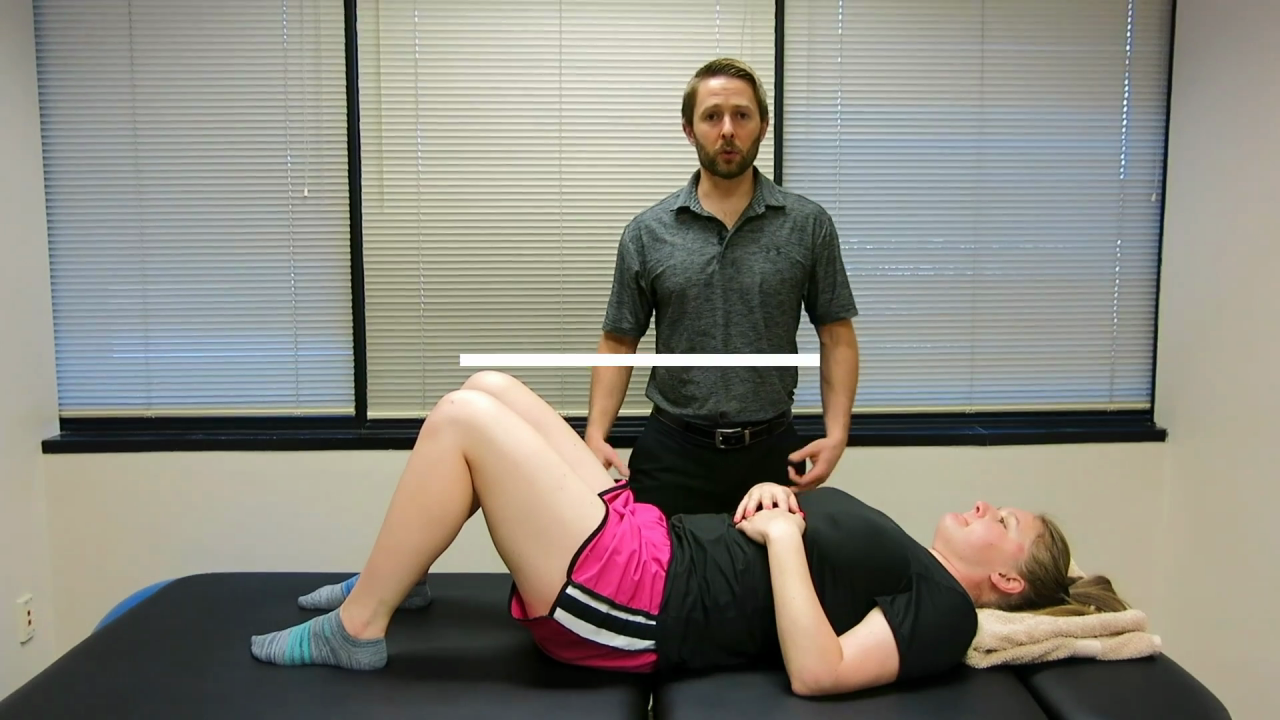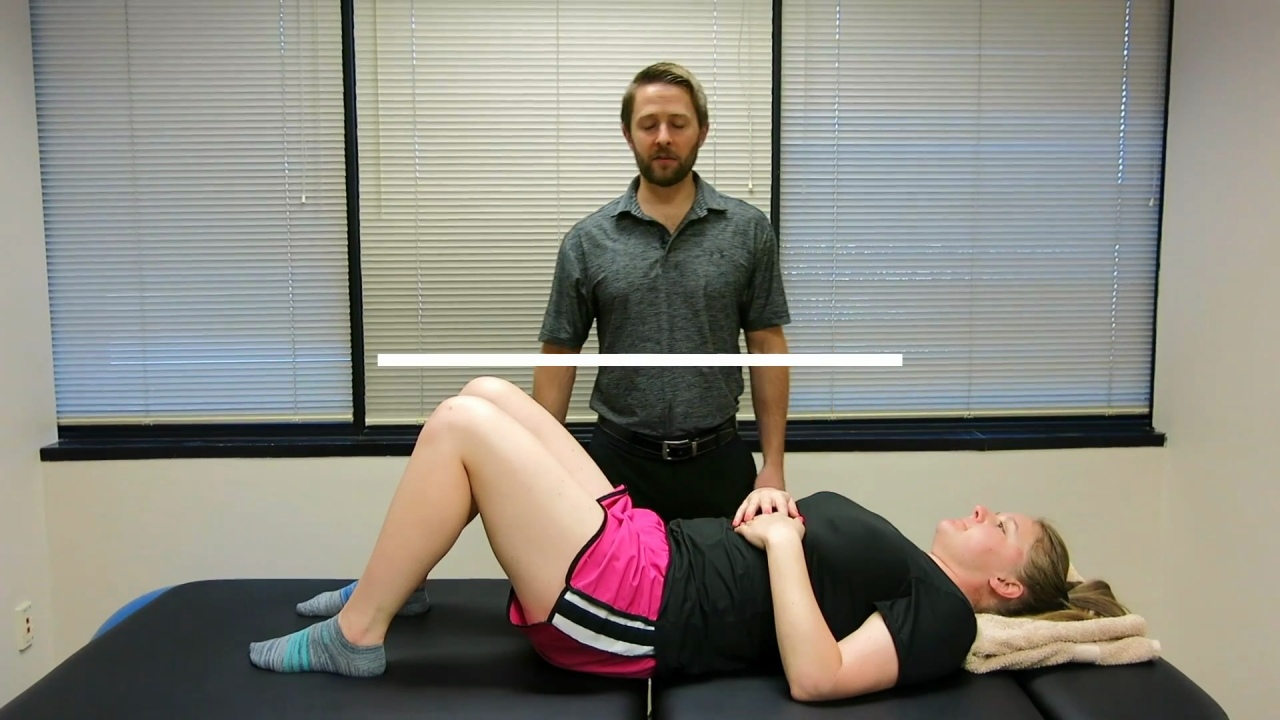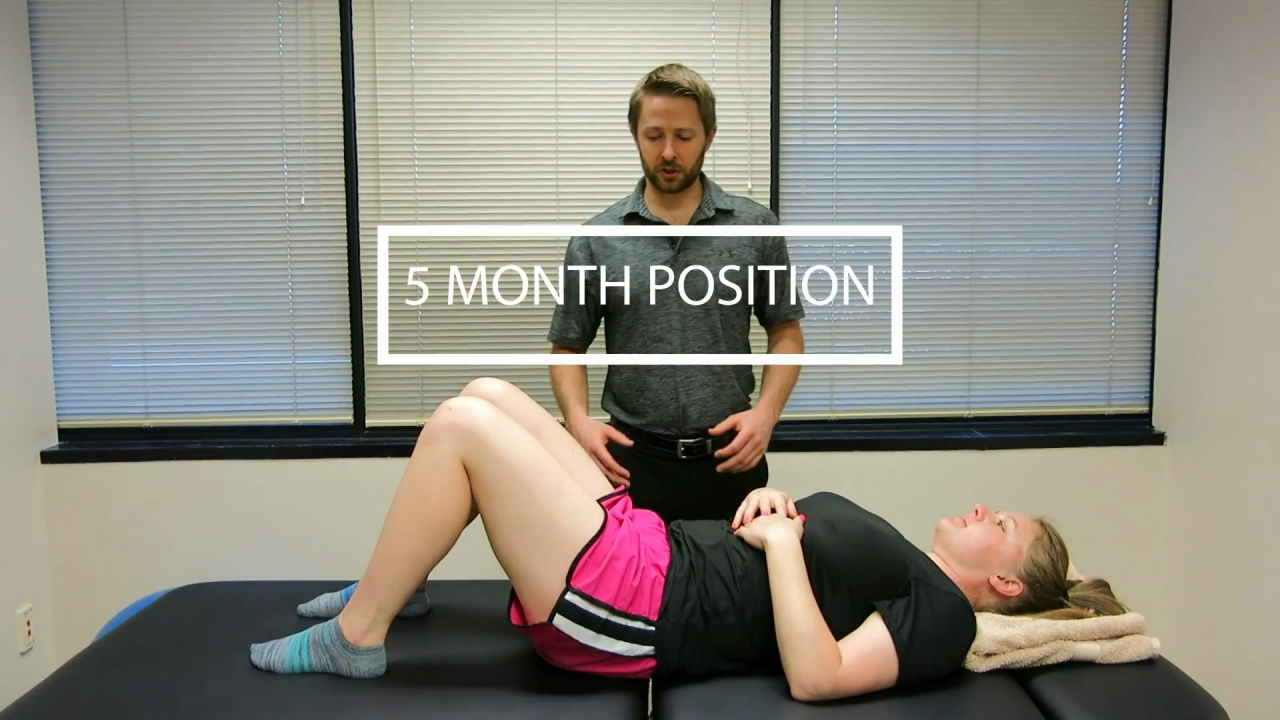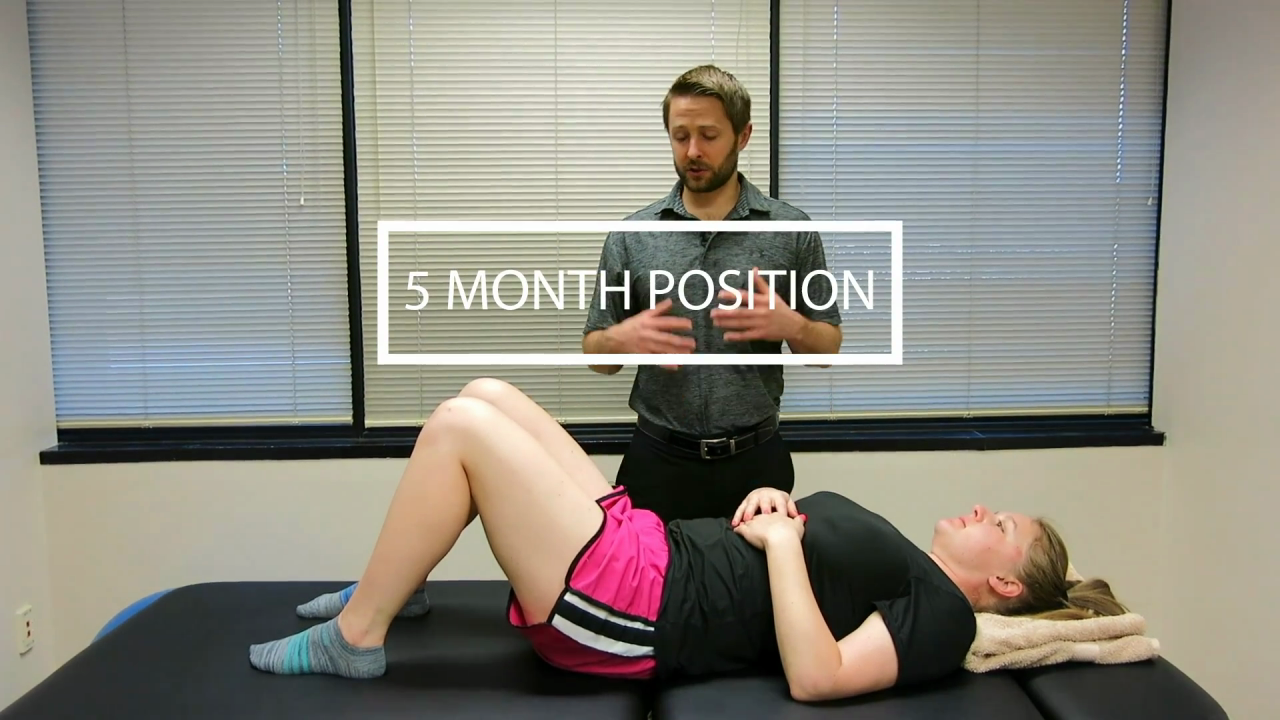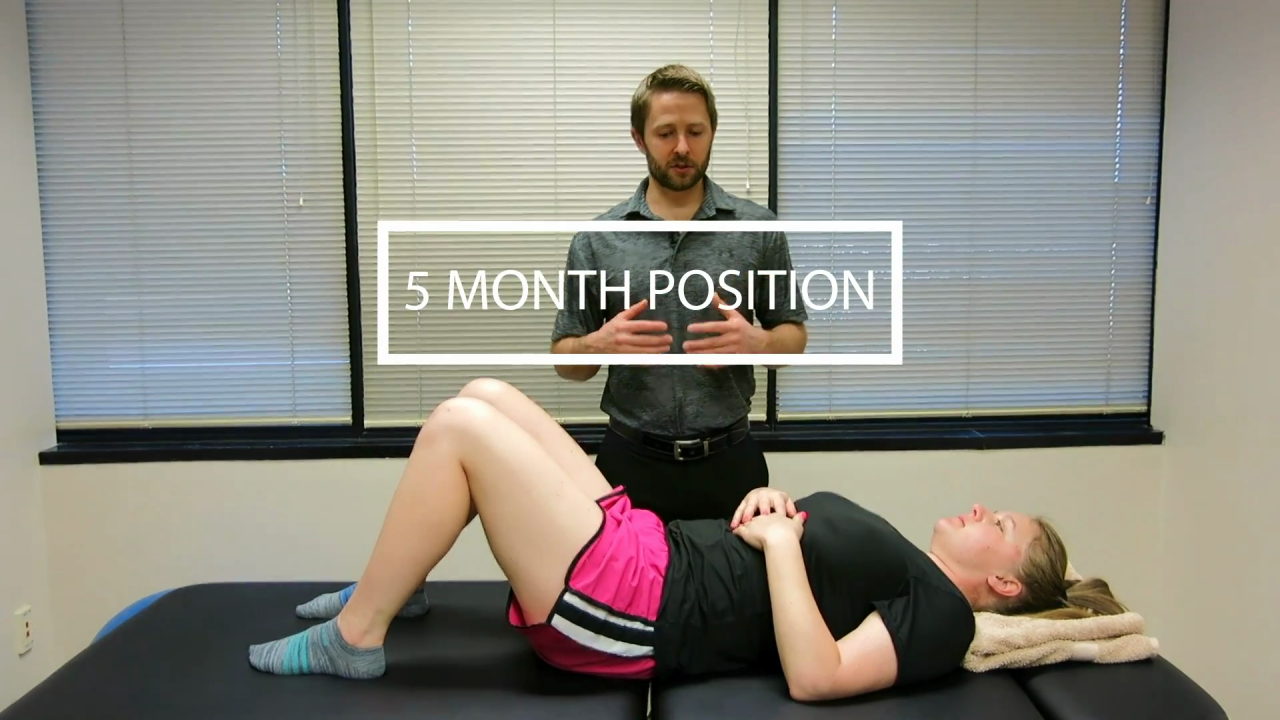
dt=0.7s
person 1, frame 1
left shoulder: (942, 611)
right shoulder: (909, 565)
left elbow: (816, 673)
left wrist: (783, 536)
right wrist: (773, 497)
left hip: (637, 605)
right hip: (652, 540)
left knee: (462, 418)
right knee: (488, 388)
left ankle: (357, 627)
right ankle: (397, 576)
person 1, frame 2
left shoulder: (942, 618)
right shoulder: (905, 572)
left elbow: (816, 677)
left wrist: (782, 541)
right wrist: (773, 502)
left hip: (635, 610)
right hip: (649, 547)
left knee: (460, 425)
right knee: (486, 396)
left ankle: (355, 635)
right ankle: (395, 582)
person 1, frame 3
left shoulder: (941, 616)
right shoulder: (906, 571)
left elbow: (814, 676)
left wrist: (780, 541)
right wrist: (772, 501)
left hip: (634, 610)
right hip: (651, 546)
left knee: (460, 426)
right knee: (486, 396)
left ankle: (357, 636)
right ankle: (395, 582)
person 1, frame 4
left shoulder: (942, 617)
right shoulder: (905, 570)
left elbow: (814, 676)
left wrist: (781, 541)
right wrist: (771, 501)
left hip: (634, 611)
right hip: (650, 546)
left knee: (459, 426)
right knee: (484, 398)
left ankle: (355, 637)
right ankle: (397, 584)
person 1, frame 5
left shoulder: (940, 617)
right shoulder: (905, 572)
left elbow: (814, 677)
left wrist: (780, 542)
right wrist: (771, 501)
left hip: (633, 613)
right hip: (649, 545)
left knee: (459, 426)
right knee: (486, 395)
left ankle: (355, 636)
right ankle: (395, 582)
person 2, frame 1
left shoulder: (808, 225)
right shoulder: (646, 233)
left elbow: (836, 336)
right elbow: (618, 343)
left wrist: (836, 432)
right wrist: (595, 436)
left hip: (769, 453)
right hip: (672, 451)
person 2, frame 2
left shoulder: (748, 230)
right shoulder: (587, 241)
left elbow: (767, 348)
right elbow: (559, 357)
left wrist: (772, 461)
left hip: (718, 461)
right hip: (620, 463)
person 2, frame 3
left shoulder: (756, 227)
right shoulder: (595, 241)
left elbow: (785, 334)
right elbow: (568, 349)
left wrist: (766, 411)
right wrist: (578, 420)
left hip: (728, 459)
right hip: (634, 463)
person 2, frame 4
left shoulder: (791, 232)
right shoulder: (631, 237)
left elbow: (826, 349)
right elbow: (596, 354)
left wrist: (792, 325)
right wrist: (621, 339)
left hip: (755, 461)
right hip: (659, 461)
person 2, frame 5
left shoulder: (757, 229)
right shoulder: (598, 239)
left elbow: (793, 334)
right elbow: (566, 361)
left wrist: (758, 342)
right wrist: (598, 346)
left hip: (728, 462)
right hip: (633, 463)
